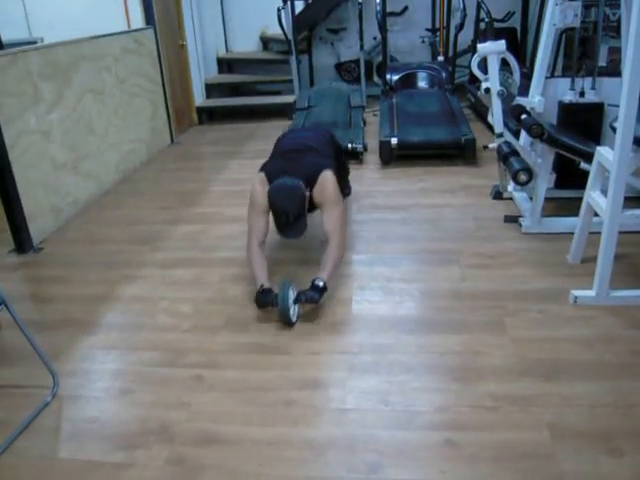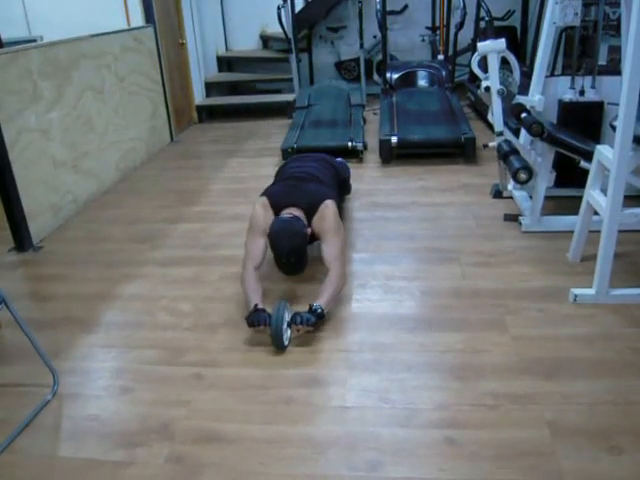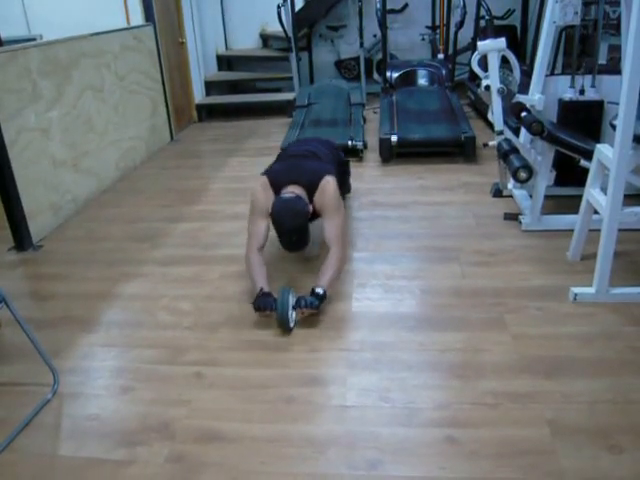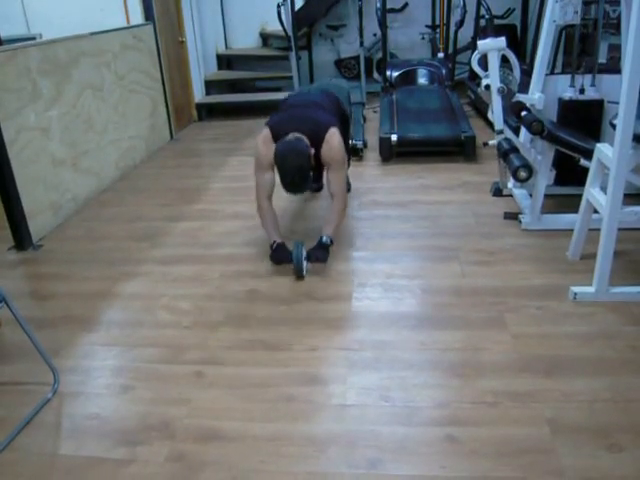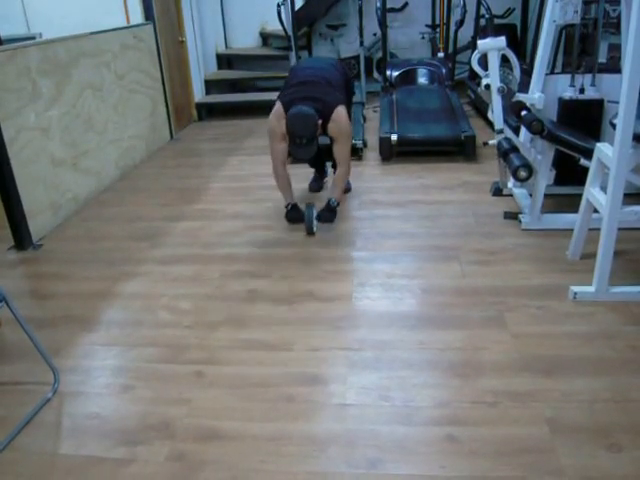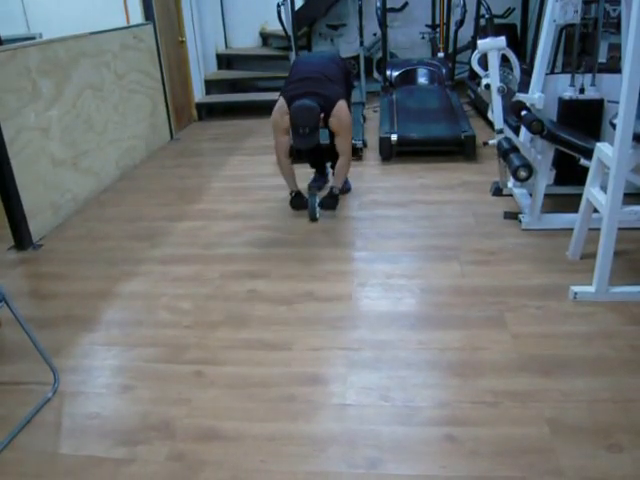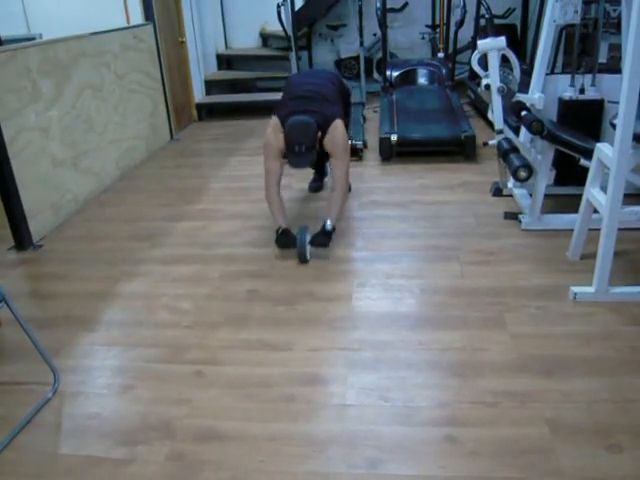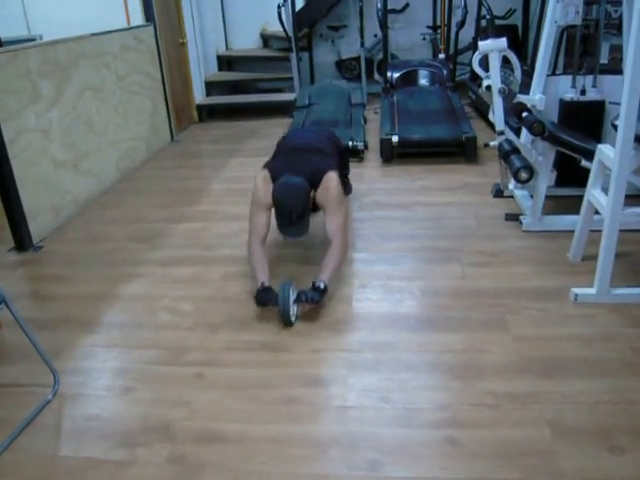
dt=0.4s
person 1, frame 1
left shoulder: (325, 182)
right shoulder: (261, 186)
left elbow: (336, 240)
right elbow: (255, 243)
left wrist: (319, 285)
right wrist: (263, 288)
left hip: (325, 138)
left ankle: (342, 183)
person 1, frame 2
left shoulder: (325, 212)
right shoulder: (263, 210)
left elbow: (337, 270)
right elbow: (250, 267)
left wrist: (316, 310)
right wrist: (256, 308)
left hip: (329, 167)
left ankle: (342, 165)
person 1, frame 3
left shoulder: (326, 189)
right shoulder: (263, 191)
left elbow: (337, 249)
right elbow: (254, 249)
left wrist: (318, 293)
right wrist: (262, 292)
left hip: (329, 151)
right hip: (291, 152)
left ankle: (343, 184)
person 1, frame 4
left shoulder: (331, 142)
right shoulder: (265, 144)
left elbow: (338, 198)
right elbow: (263, 200)
left wrist: (325, 242)
right wrist: (276, 243)
left hip: (334, 100)
right hip: (293, 102)
right ankle: (317, 175)
person 1, frame 5
left shoulder: (338, 118)
right shoulder: (277, 118)
left elbow: (344, 165)
right elbow: (279, 166)
left wrist: (332, 204)
right wrist: (290, 205)
left knee: (341, 140)
right ankle: (319, 171)
person 1, frame 6
left shoulder: (339, 112)
right shoulder: (281, 112)
left elbow: (345, 155)
right elbow: (282, 156)
left wrist: (334, 192)
right wrist: (294, 192)
left knee: (338, 136)
right knee: (300, 144)
left ankle: (336, 171)
right ankle: (320, 171)
person 1, frame 7
left shoulder: (334, 131)
right shoulder: (275, 131)
left elbow: (340, 184)
right elbow: (272, 185)
left wrist: (328, 227)
right wrist: (282, 229)
left hip: (334, 83)
left knee: (340, 154)
right ankle: (319, 171)
person 1, frame 8
left shoulder: (328, 183)
right shoulder: (265, 183)
left elbow: (338, 242)
right elbow: (256, 241)
left wrist: (319, 286)
right wrist: (263, 286)
left hip: (329, 140)
left ankle: (343, 180)
